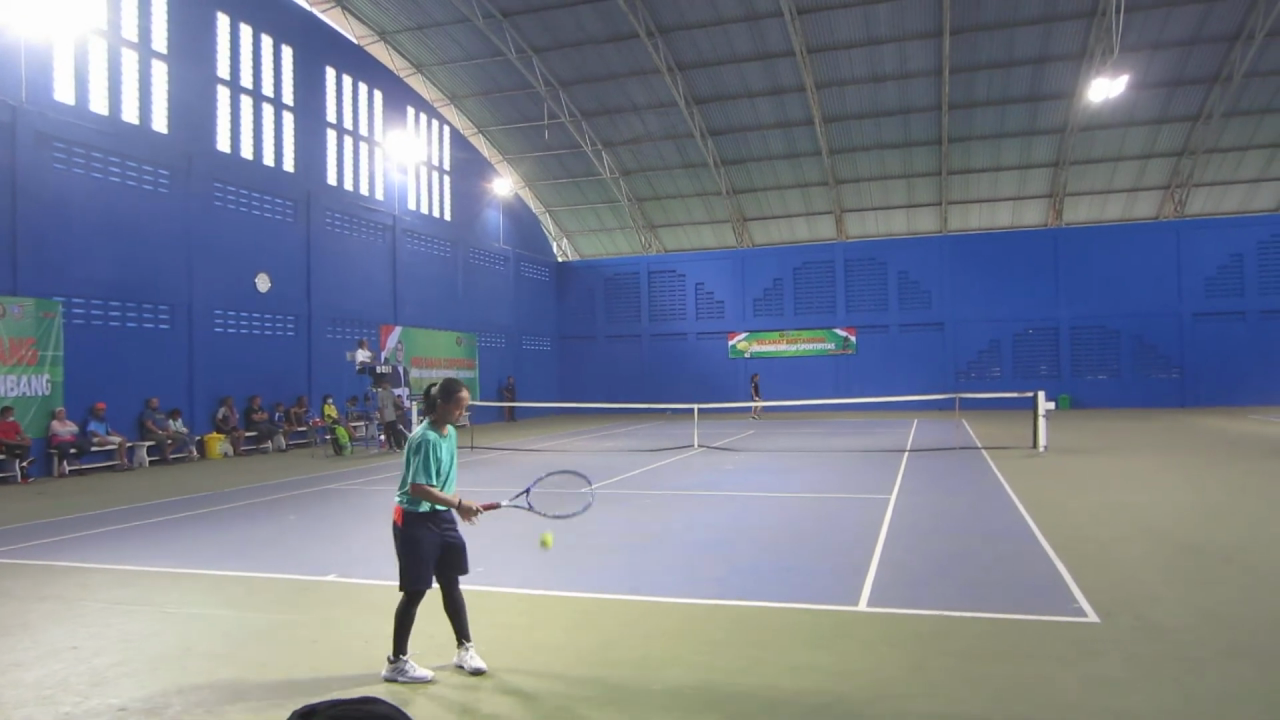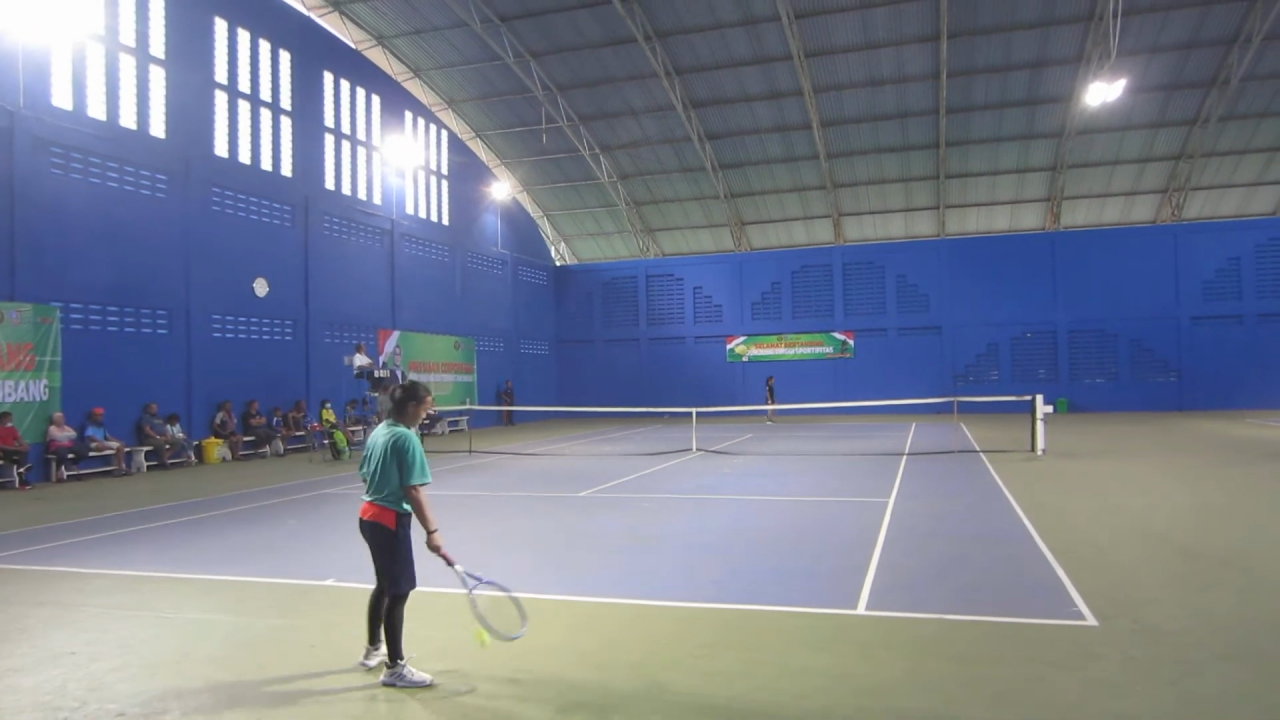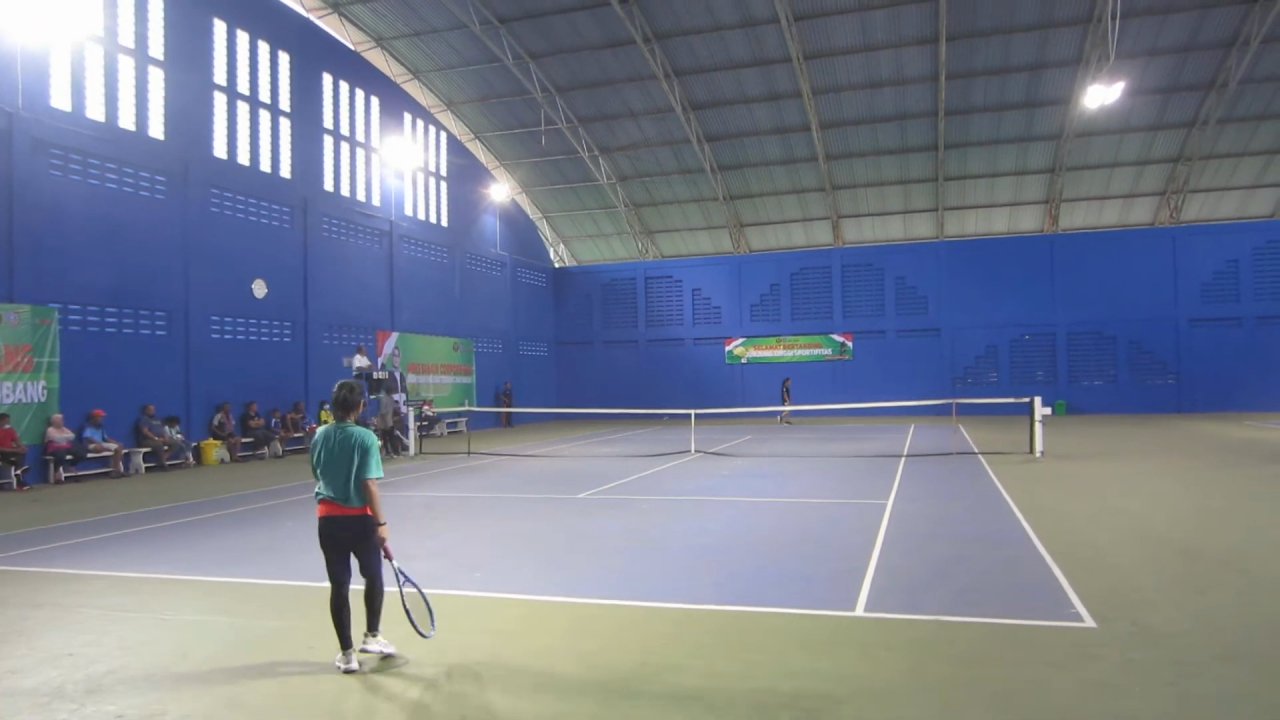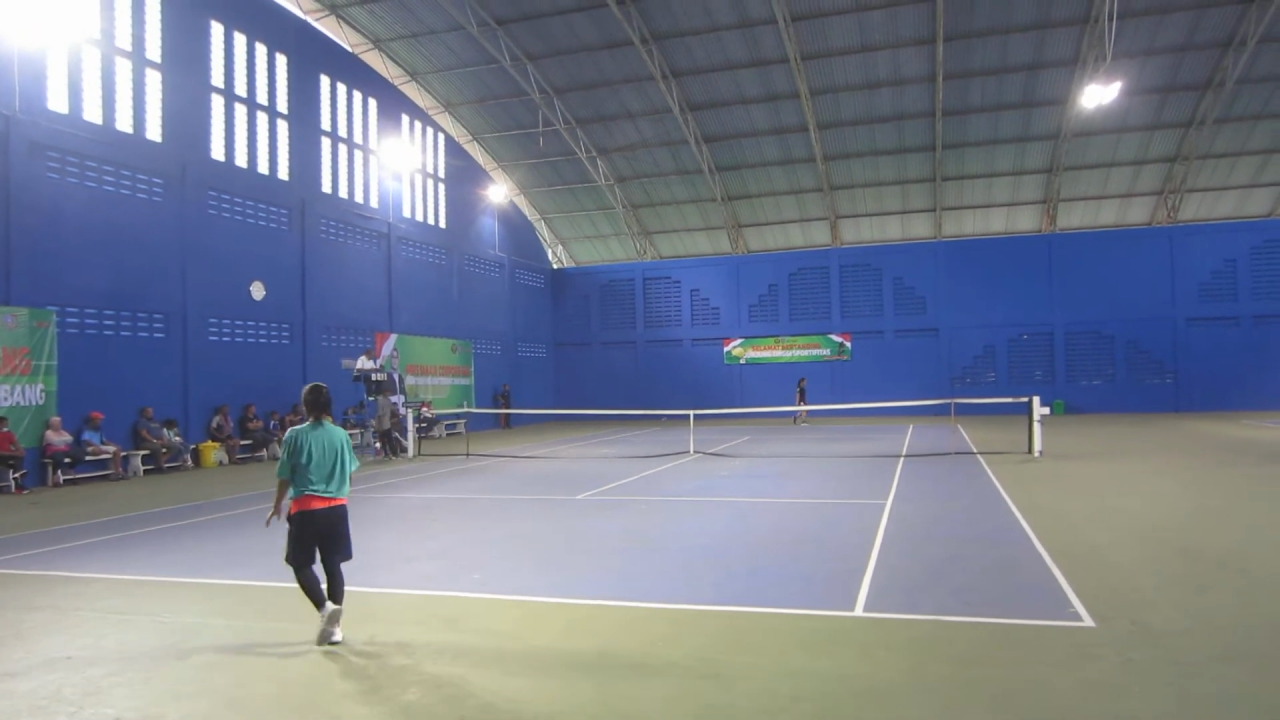
dt=0.5s
person 1, frame 1
left shoulder: (449, 434)
right shoulder: (425, 439)
right elbow: (418, 488)
left wrist: (455, 505)
right wrist: (458, 504)
left hip: (439, 518)
right hip: (415, 521)
left knee: (451, 584)
right knee: (415, 591)
left ankle: (465, 649)
right ankle: (397, 662)
person 1, frame 2
left shoulder: (379, 431)
right shoulder: (407, 438)
right elbow: (414, 491)
right wrist: (432, 531)
left hip: (370, 515)
right hip: (390, 520)
left knee: (385, 586)
right knee: (398, 592)
left ankle: (374, 649)
right ankle: (395, 667)
person 1, frame 3
left shoulder: (321, 435)
right shoulder: (365, 437)
left elbow: (318, 474)
right elbow: (370, 485)
right wrist: (380, 523)
left hip: (329, 517)
right hip: (359, 517)
left knee: (339, 584)
right knee: (374, 577)
left ankle: (347, 653)
right ankle: (372, 636)
person 1, frame 4
left shoulder: (295, 435)
right shoulder: (341, 435)
left elbow: (285, 478)
right elbow: (348, 475)
left wrist: (277, 505)
left hip: (306, 509)
right hip: (336, 508)
left knee: (301, 565)
right knee: (333, 566)
left ankle: (326, 608)
right ankle: (333, 625)
